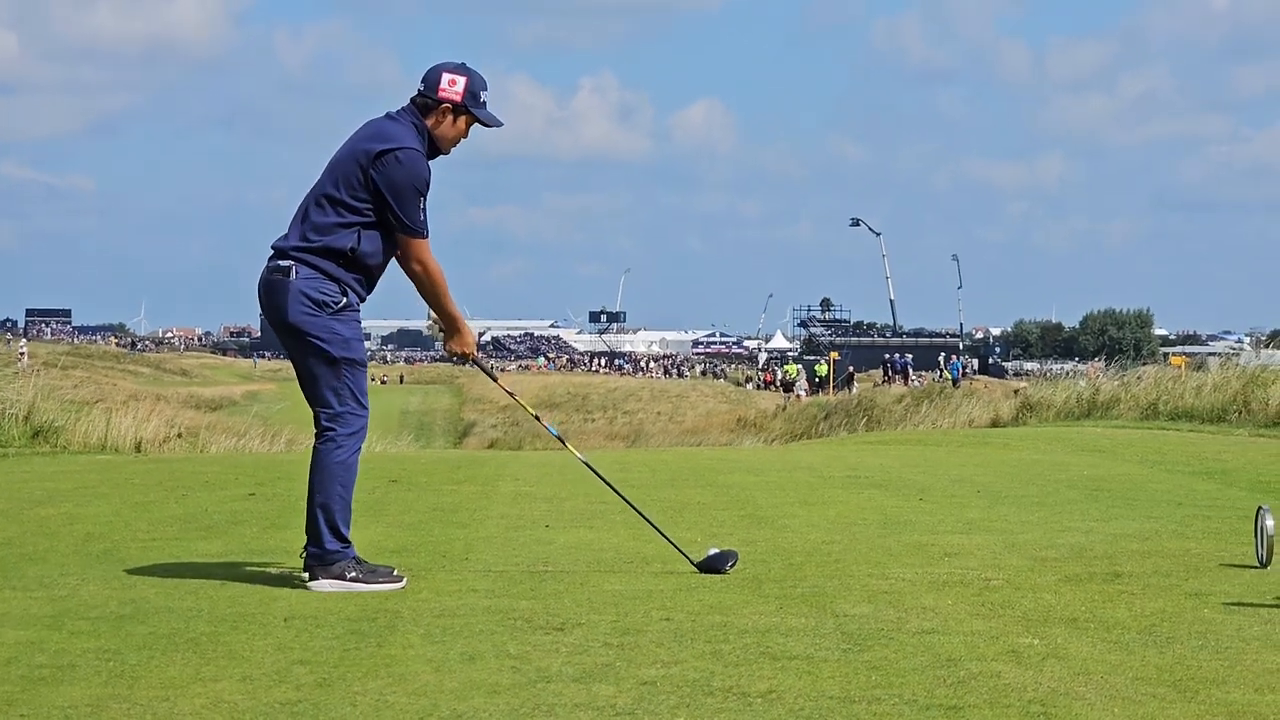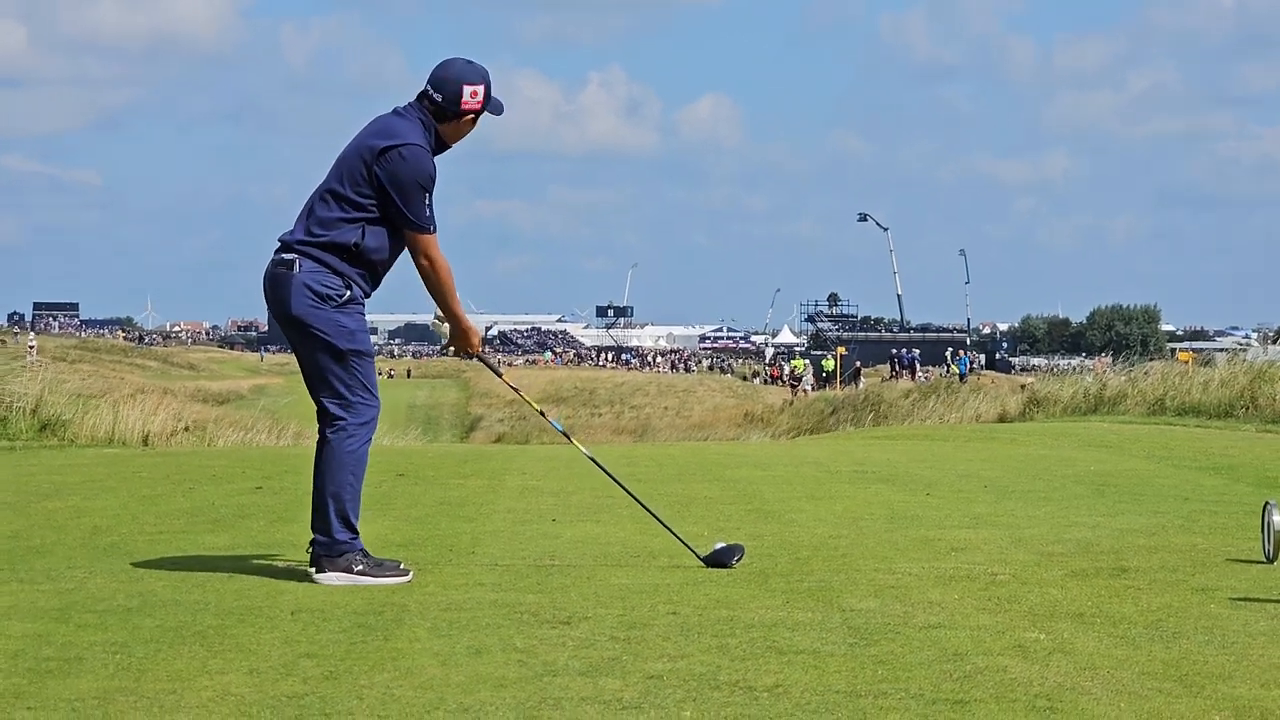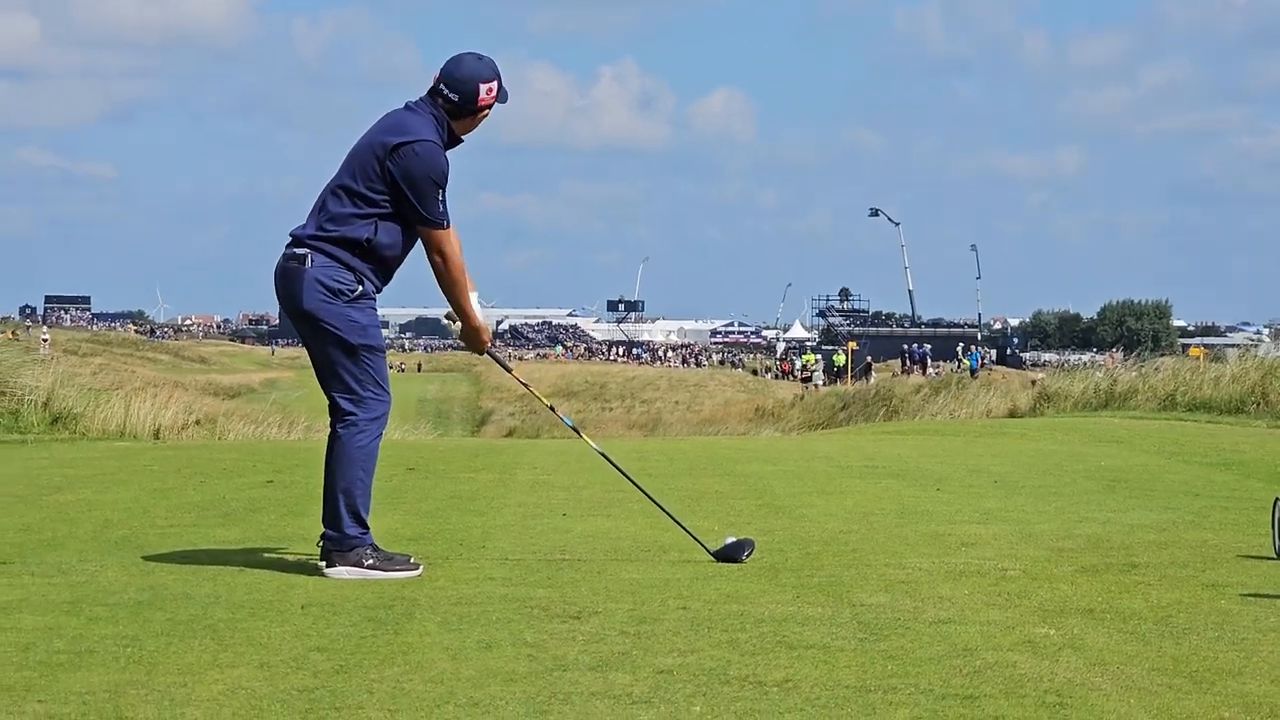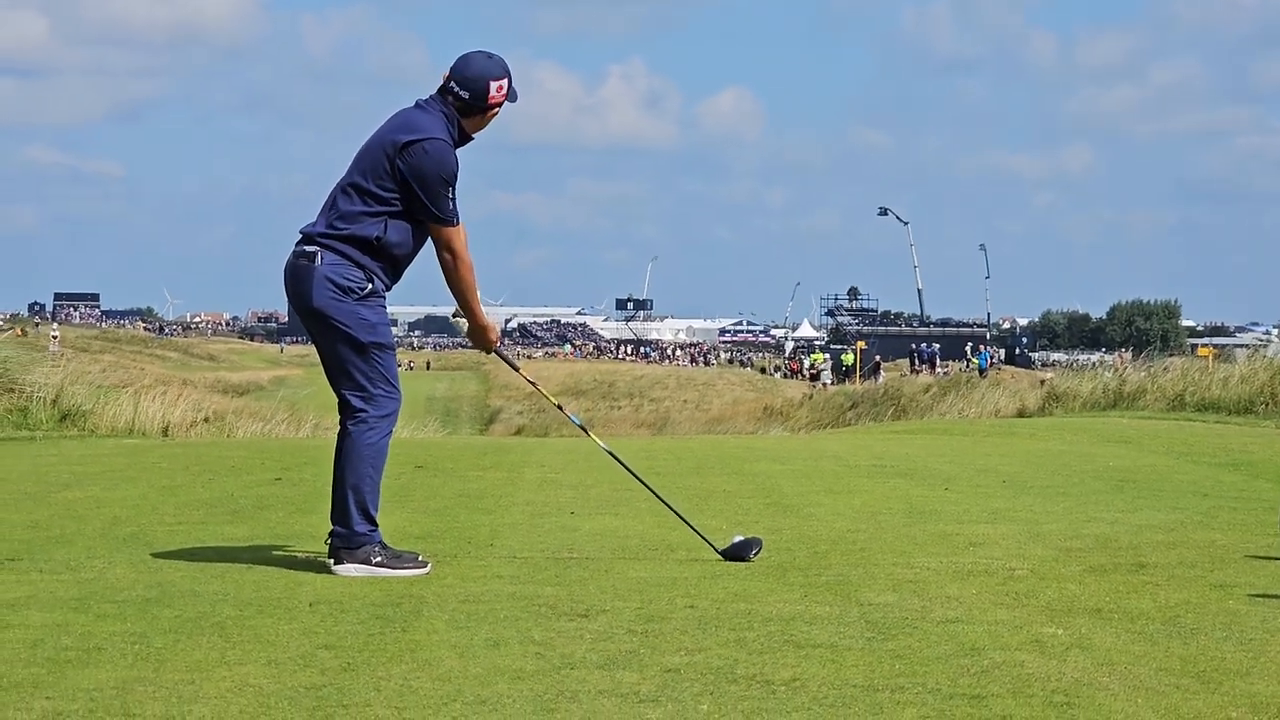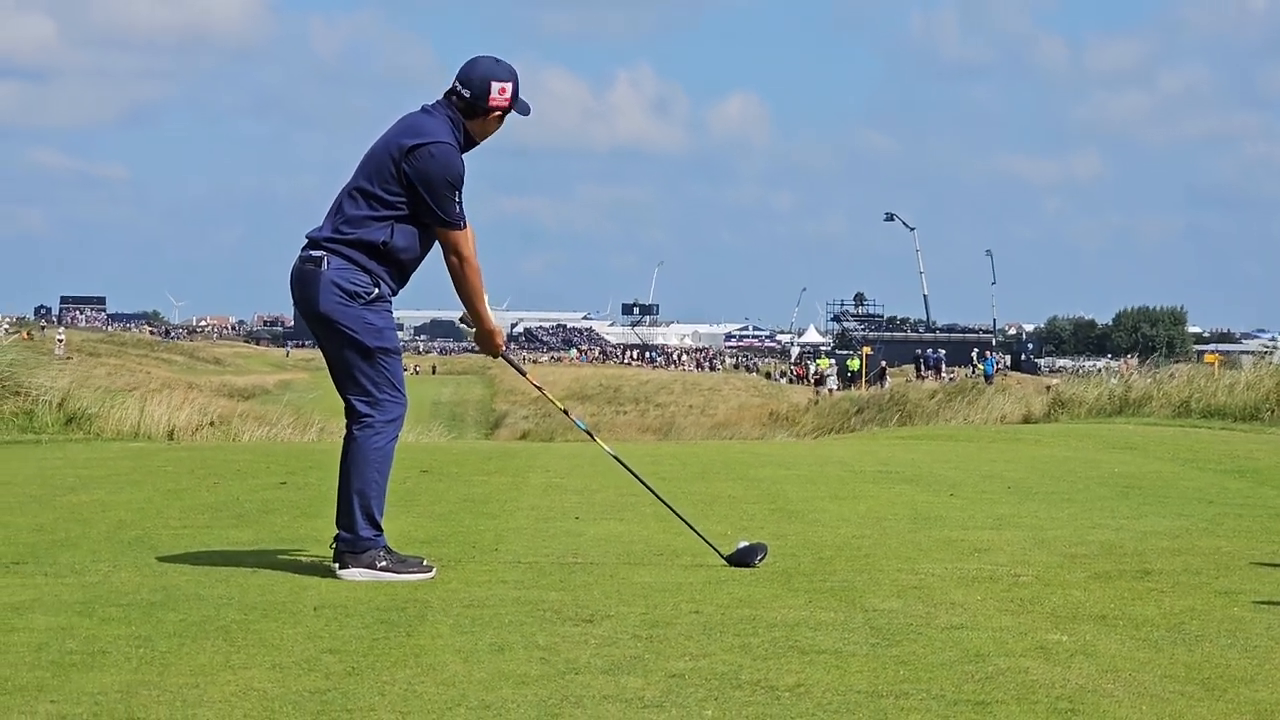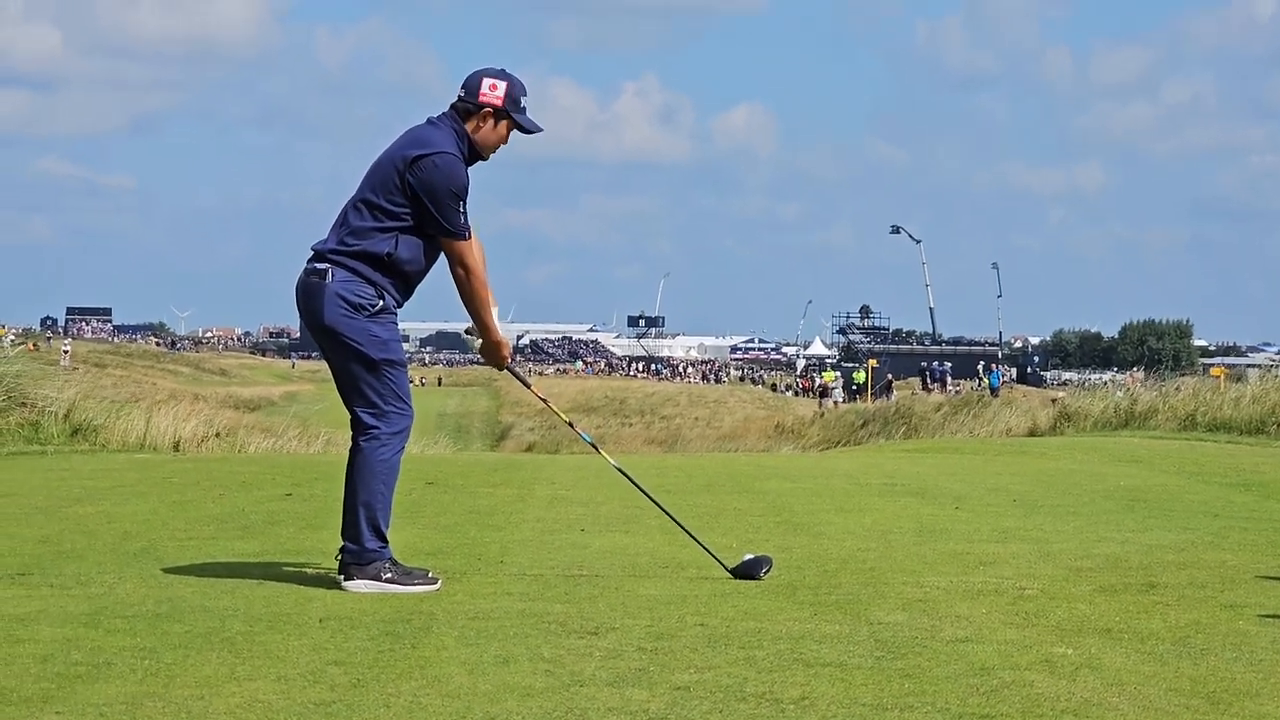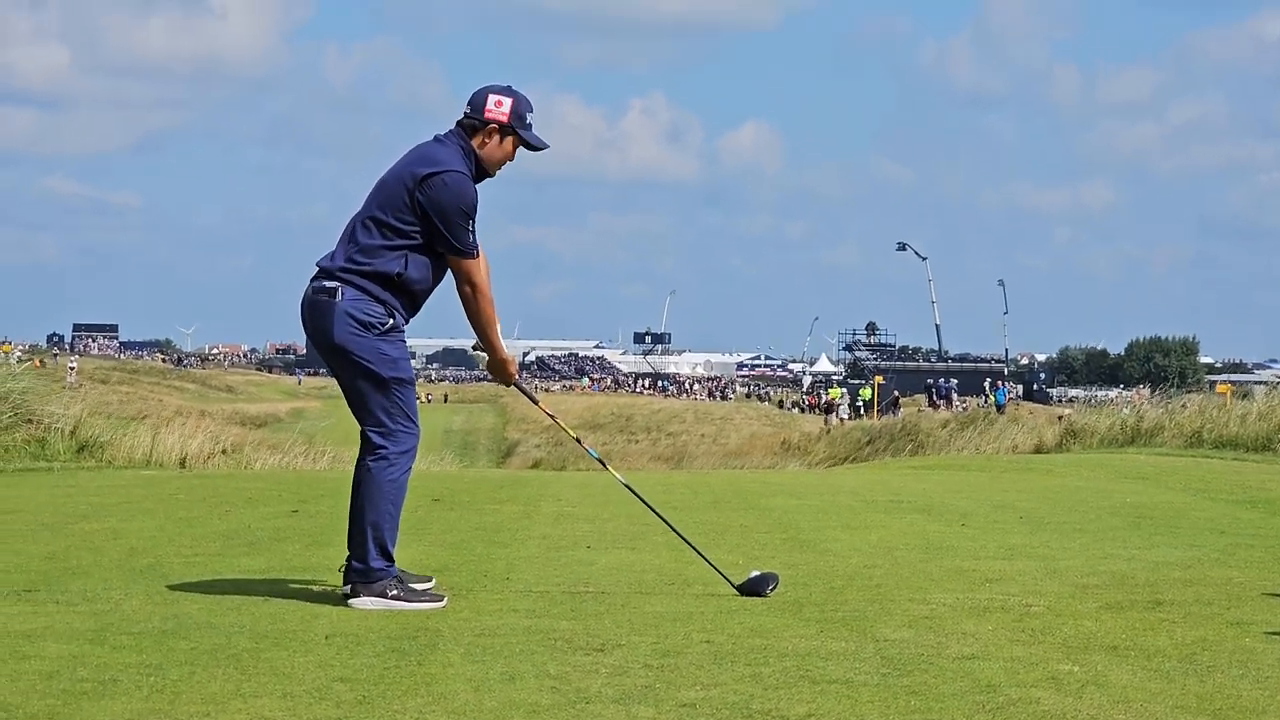
dt=0.3s
person 1, frame 1
left shoulder: (387, 133)
right shoulder: (403, 155)
left elbow: (401, 247)
right elbow: (419, 258)
left wrist: (440, 310)
right wrist: (456, 326)
left hip: (294, 285)
right hip: (318, 290)
left knee: (338, 420)
right knee: (345, 420)
left ankle: (324, 550)
right ankle: (331, 561)
person 1, frame 2
left shoulder: (398, 130)
right shoulder: (407, 152)
left elbow: (423, 241)
right elbow: (427, 255)
left wrist: (451, 312)
right wrist: (460, 324)
left hip: (301, 281)
right hip: (322, 286)
left knee: (342, 414)
right knee: (354, 413)
left ankle: (330, 545)
right ankle: (339, 553)
person 1, frame 3
left shoulder: (411, 124)
right shoulder: (421, 149)
left elbow: (442, 227)
right elbow: (441, 252)
left wrist: (471, 297)
right wrist: (471, 323)
left hip: (312, 275)
right hip: (334, 280)
left knee: (355, 409)
right knee: (366, 407)
left ankle: (341, 539)
right ankle: (349, 547)
person 1, frame 4
left shoulder: (422, 122)
right shoulder: (430, 146)
left elbow: (452, 226)
right elbow: (450, 248)
left wrist: (473, 304)
right wrist: (479, 322)
left hip: (321, 273)
right hip: (343, 278)
left knee: (364, 406)
right knee: (376, 405)
left ankle: (349, 536)
right ankle: (357, 544)
person 1, frame 5
left shoulder: (428, 129)
right shoulder: (435, 150)
left elbow: (460, 231)
right elbow: (458, 252)
left wrist: (483, 309)
right wrist: (485, 326)
left hip: (328, 278)
right hip: (350, 283)
left knee: (371, 410)
right knee: (381, 410)
left ankle: (354, 541)
right ankle: (362, 549)
person 1, frame 6
left shoulder: (435, 142)
right shoulder: (439, 160)
left elbow: (468, 239)
right elbow: (463, 263)
left wrist: (491, 320)
right wrist: (491, 337)
left hip: (333, 290)
right hip: (353, 295)
left knee: (378, 421)
right knee: (388, 421)
left ankle: (360, 552)
right ankle: (367, 560)
person 1, frame 7
left shoulder: (440, 159)
right shoulder: (449, 178)
left elbow: (474, 258)
right elbow: (471, 281)
left wrist: (493, 342)
right wrist: (498, 354)
left hip: (336, 305)
right hip: (362, 312)
left knee: (385, 437)
right knee: (395, 439)
left ankle: (365, 565)
right ankle: (373, 577)
